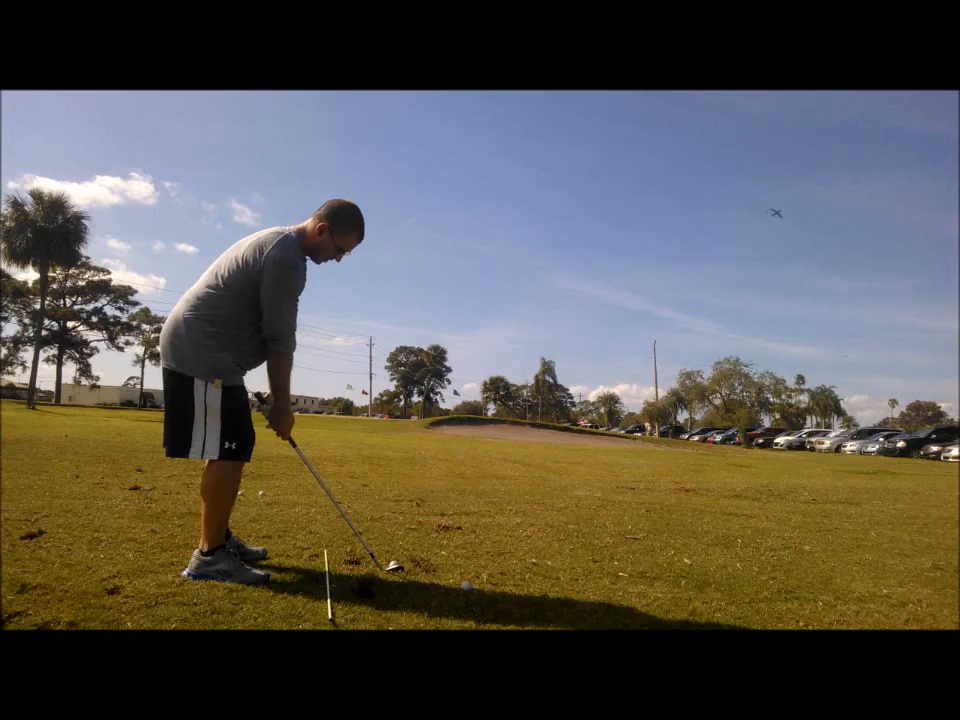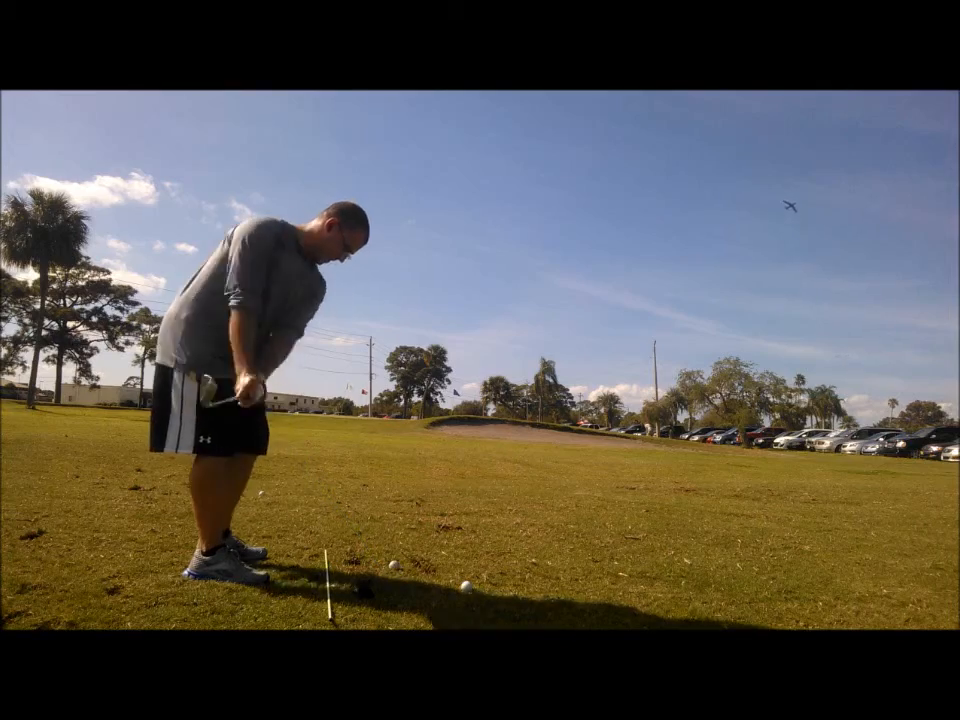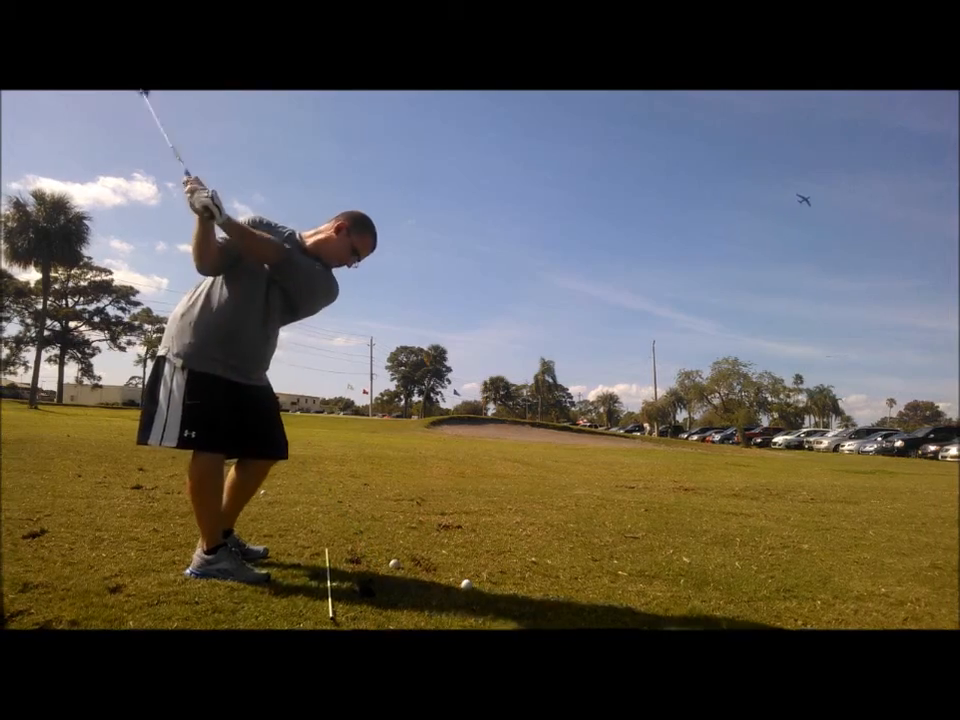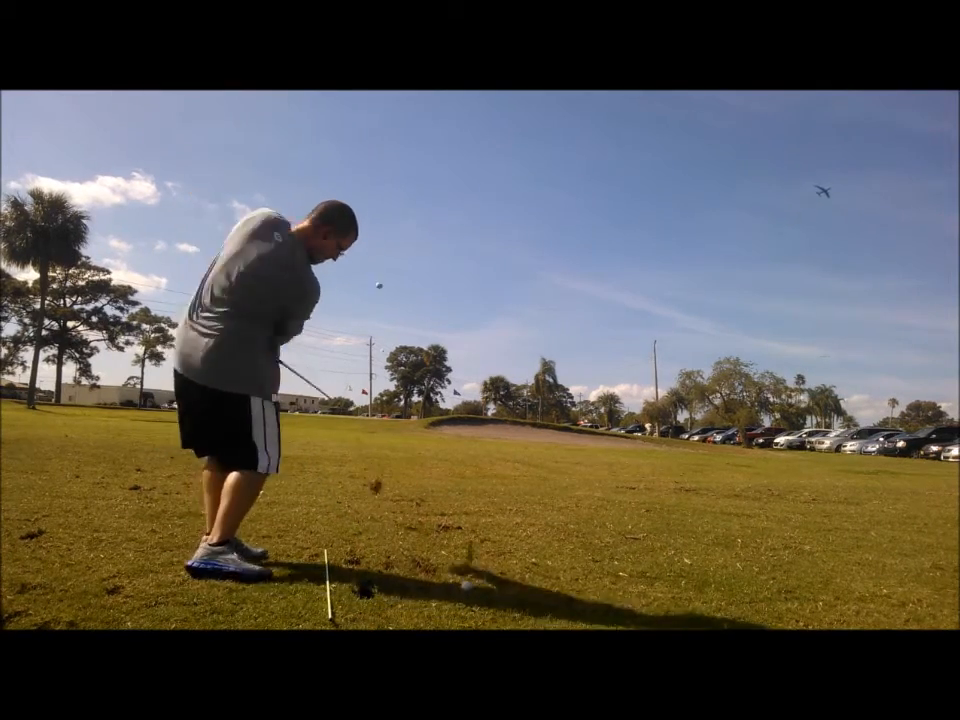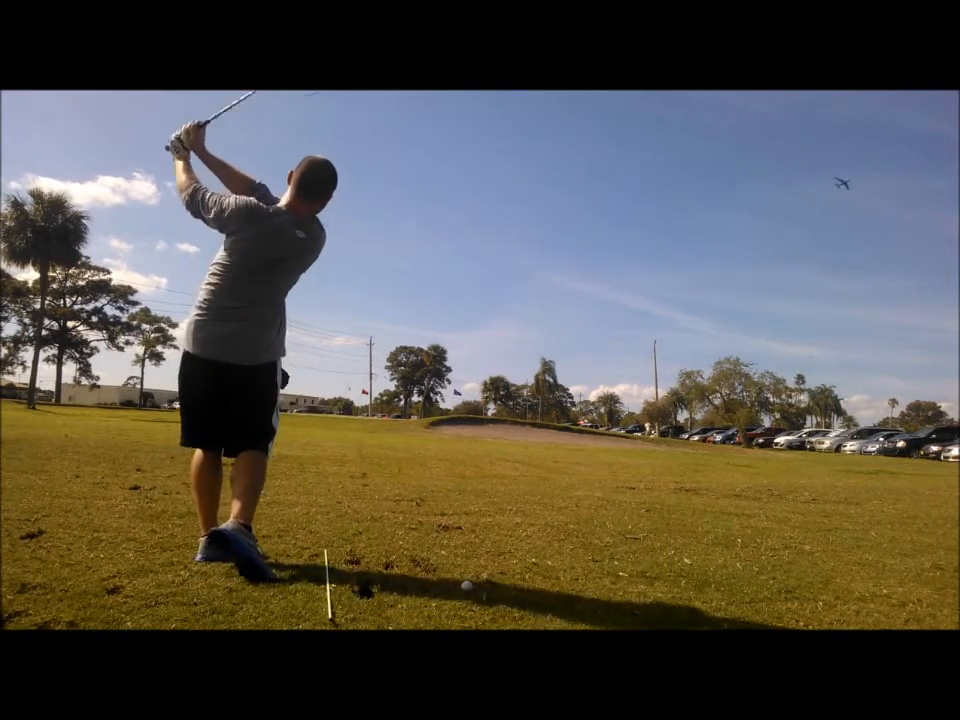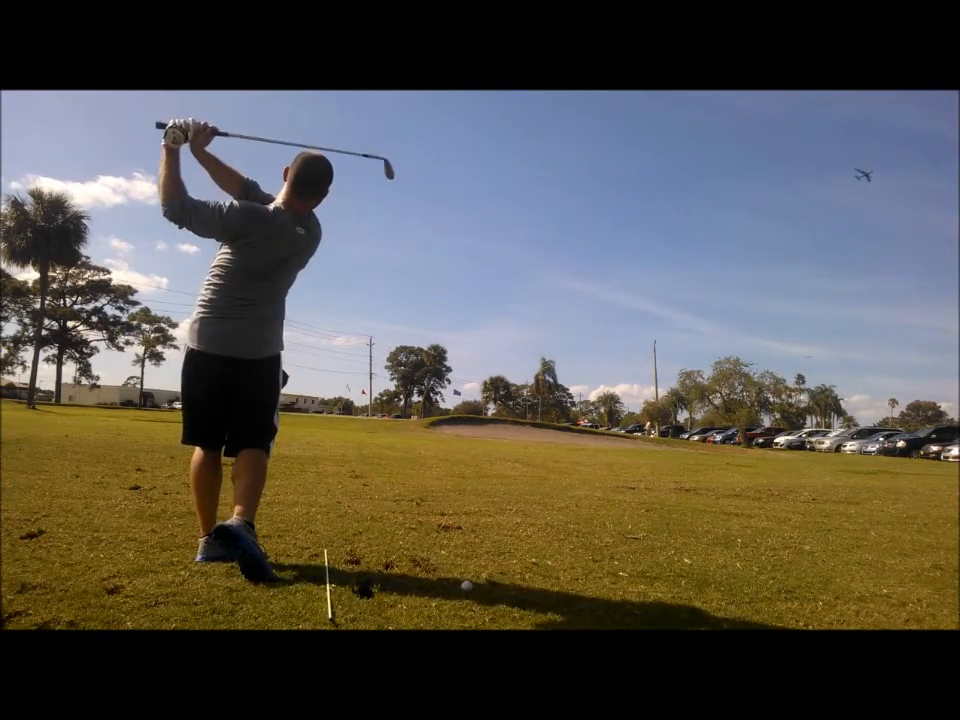
dt=0.5s
person 1, frame 1
left shoulder: (282, 248)
right shoulder: (284, 256)
left elbow: (278, 334)
right elbow: (280, 340)
left wrist: (276, 396)
right wrist: (282, 404)
left hip: (214, 354)
right hip: (199, 351)
left knee: (234, 450)
right knee: (227, 452)
left ankle: (220, 538)
right ankle: (208, 555)
person 1, frame 2
left shoulder: (313, 284)
right shoulder: (263, 233)
left elbow: (286, 333)
right elbow: (240, 302)
left wrist: (258, 377)
right wrist: (244, 370)
left hip: (238, 363)
right hip: (193, 351)
left knee: (245, 449)
right knee: (212, 450)
left ankle: (220, 537)
right ankle: (208, 555)
person 1, frame 3
left shoulder: (323, 285)
right shoulder: (259, 227)
left elbow: (276, 257)
right elbow: (208, 263)
left wrist: (218, 215)
right wrist: (205, 216)
left hip: (246, 372)
right hip: (193, 351)
left knee: (264, 453)
right knee: (210, 449)
left ankle: (223, 535)
right ankle: (210, 553)
person 1, frame 4
left shoulder: (261, 221)
right shoulder: (305, 285)
right wrist: (266, 378)
left hip: (192, 358)
right hip: (237, 370)
left knee: (219, 451)
right knee: (255, 460)
left ankle: (218, 535)
right ankle: (215, 548)
person 1, frame 5
left shoulder: (251, 217)
right shoulder: (314, 238)
left elbow: (193, 197)
right elbow: (257, 192)
left wrist: (183, 155)
right wrist: (203, 152)
left hip: (204, 344)
right hip: (257, 354)
left knee: (207, 445)
right knee: (252, 446)
left ankle: (209, 537)
right ankle: (237, 525)
person 1, frame 6
left shoulder: (252, 220)
right shoulder: (309, 233)
left elbow: (175, 207)
left wrist: (173, 147)
right wrist: (201, 151)
left hip: (208, 345)
right hip: (258, 353)
left knee: (207, 444)
right knee: (253, 444)
left ankle: (210, 538)
right ankle: (241, 524)
